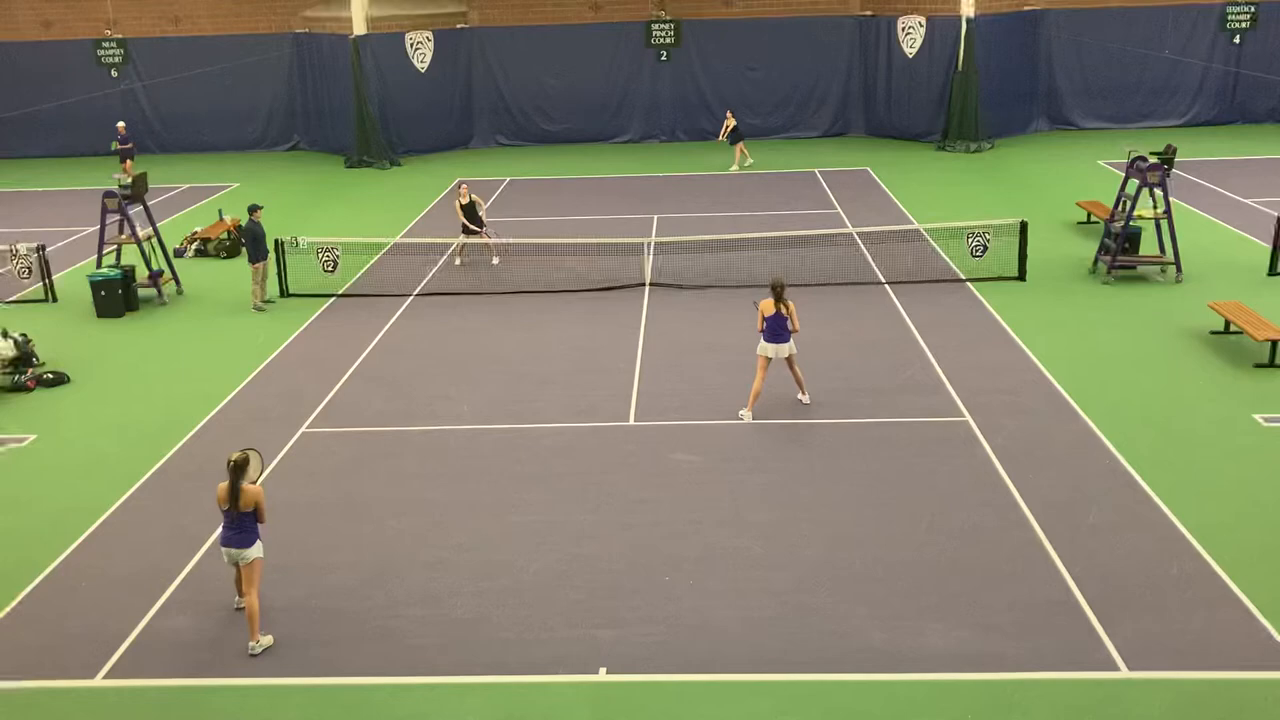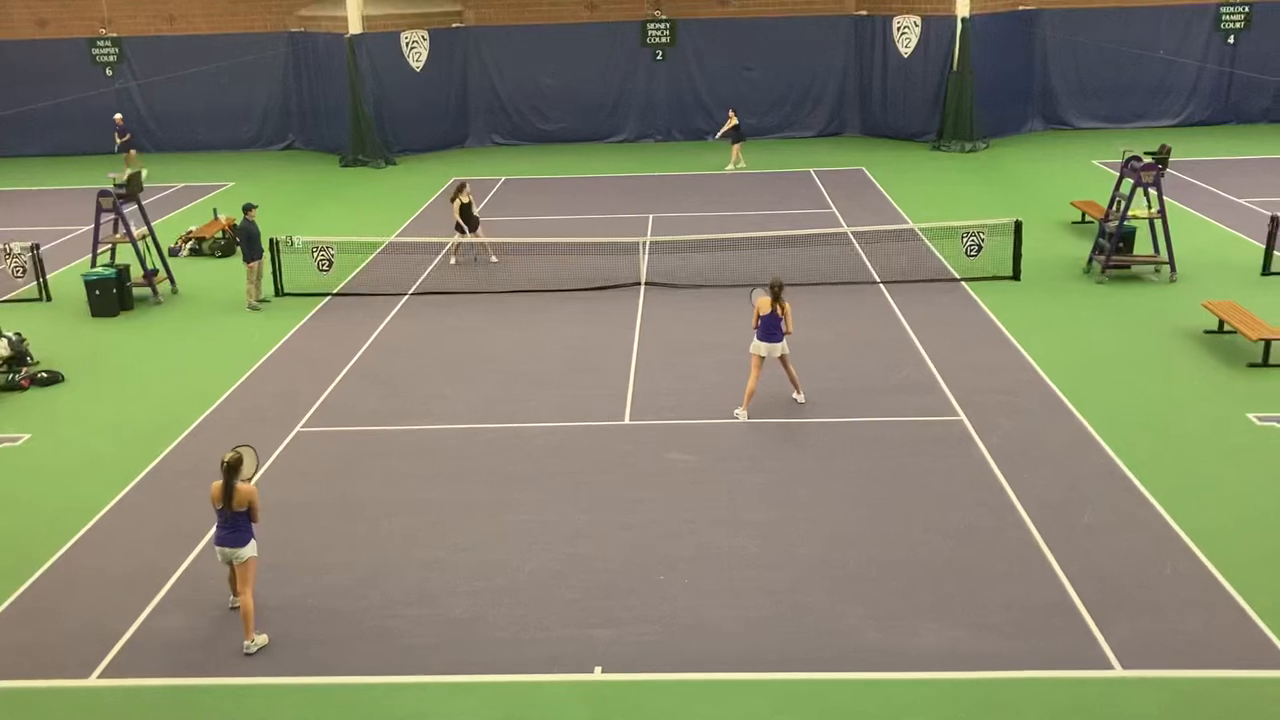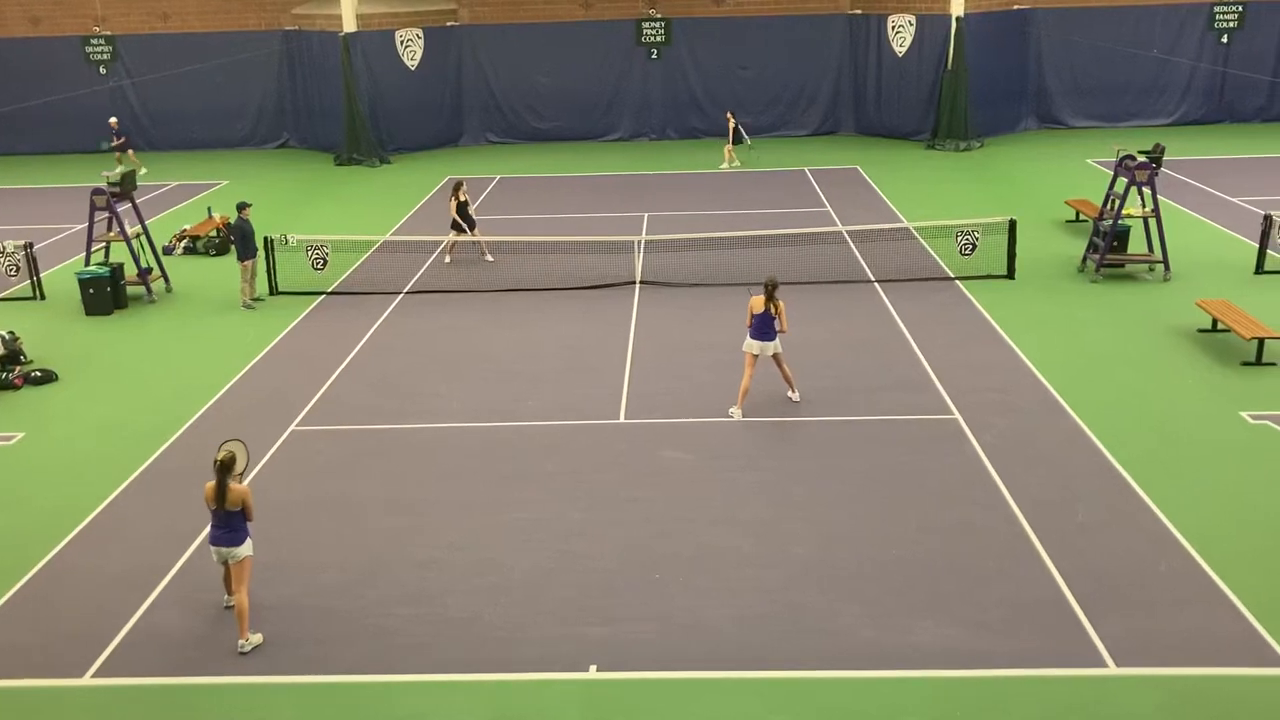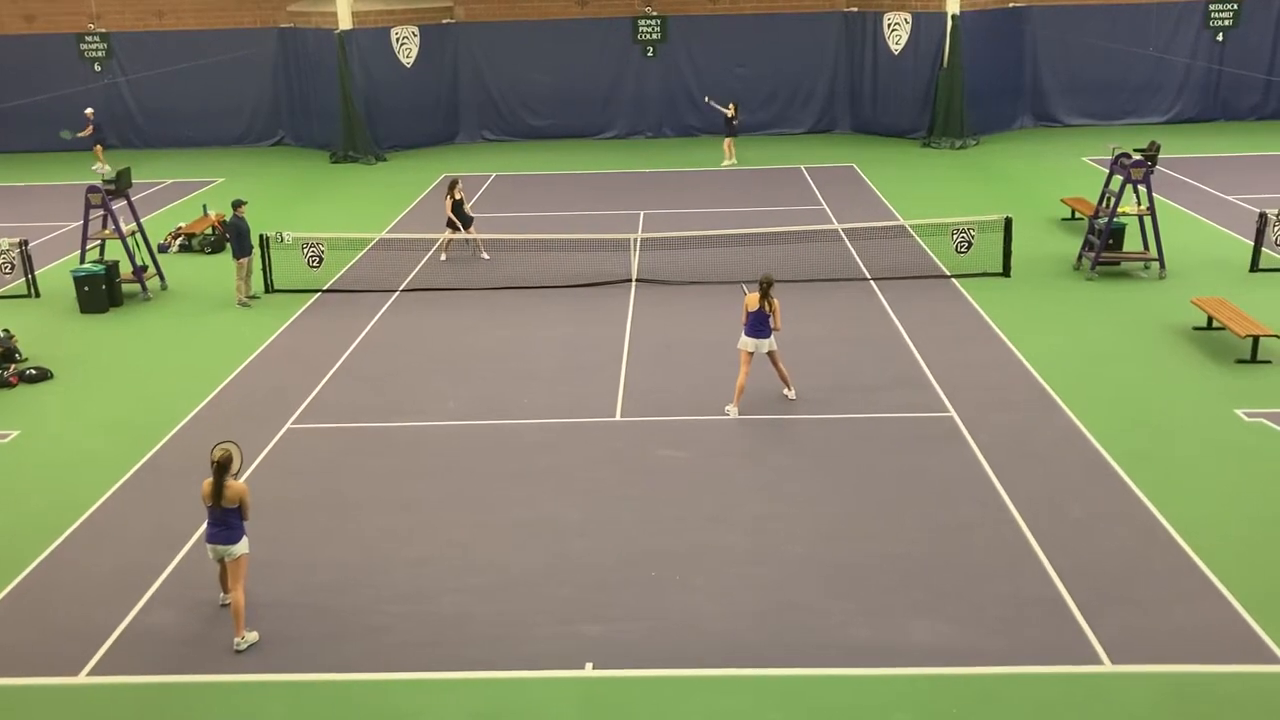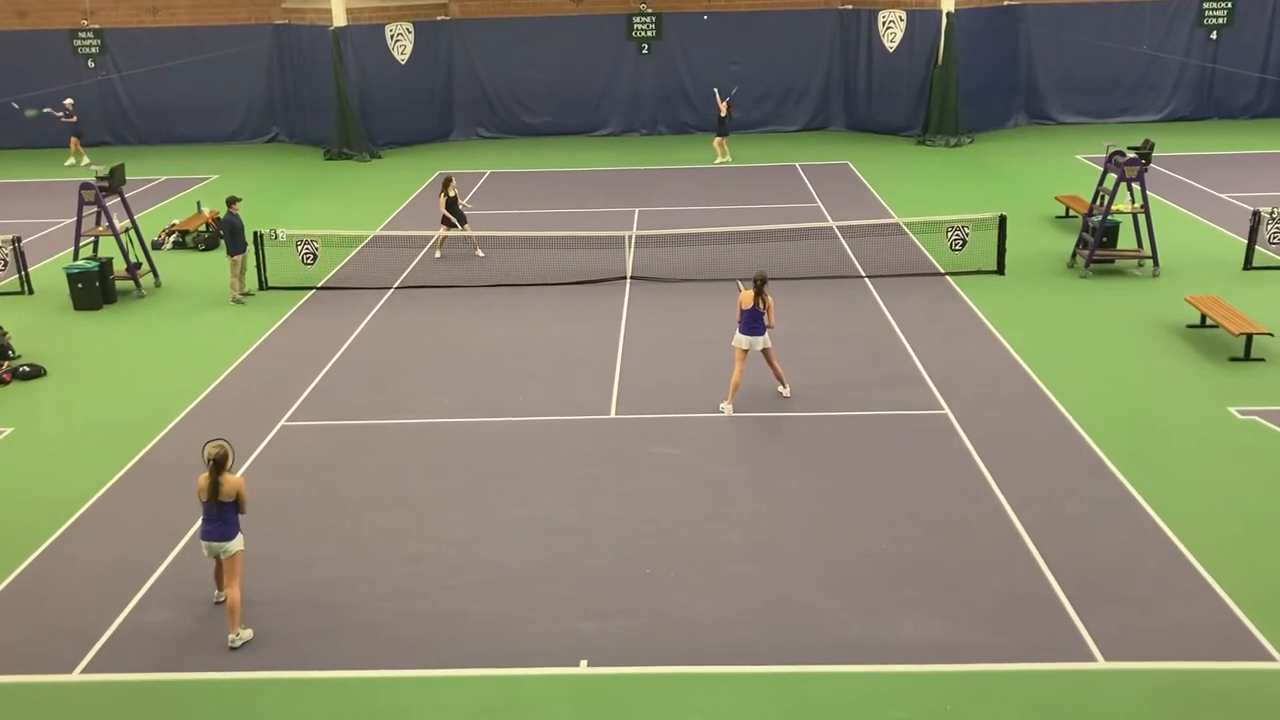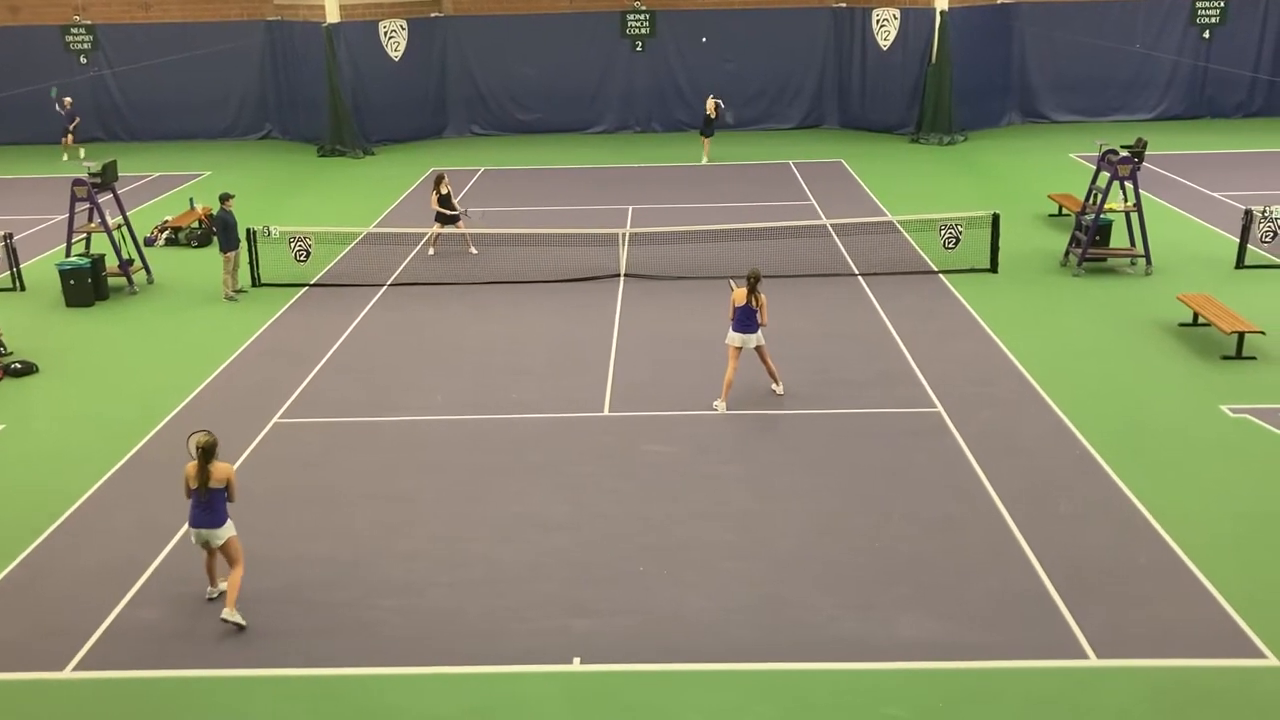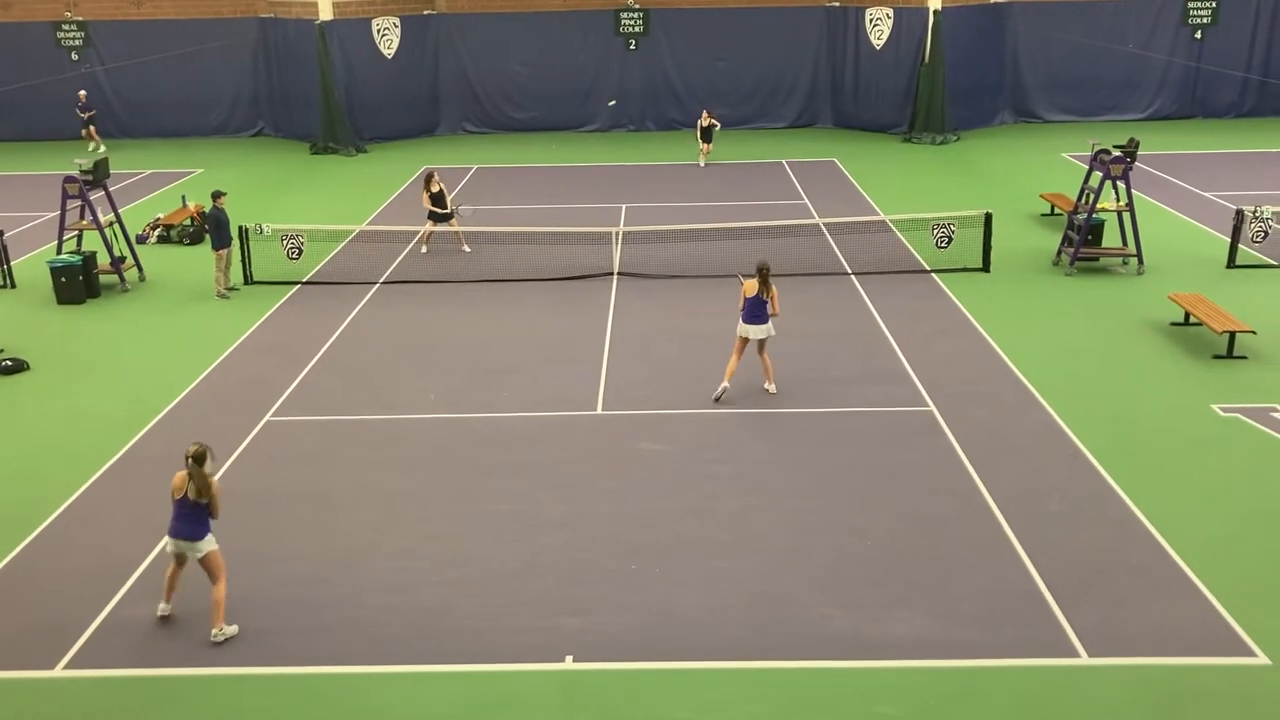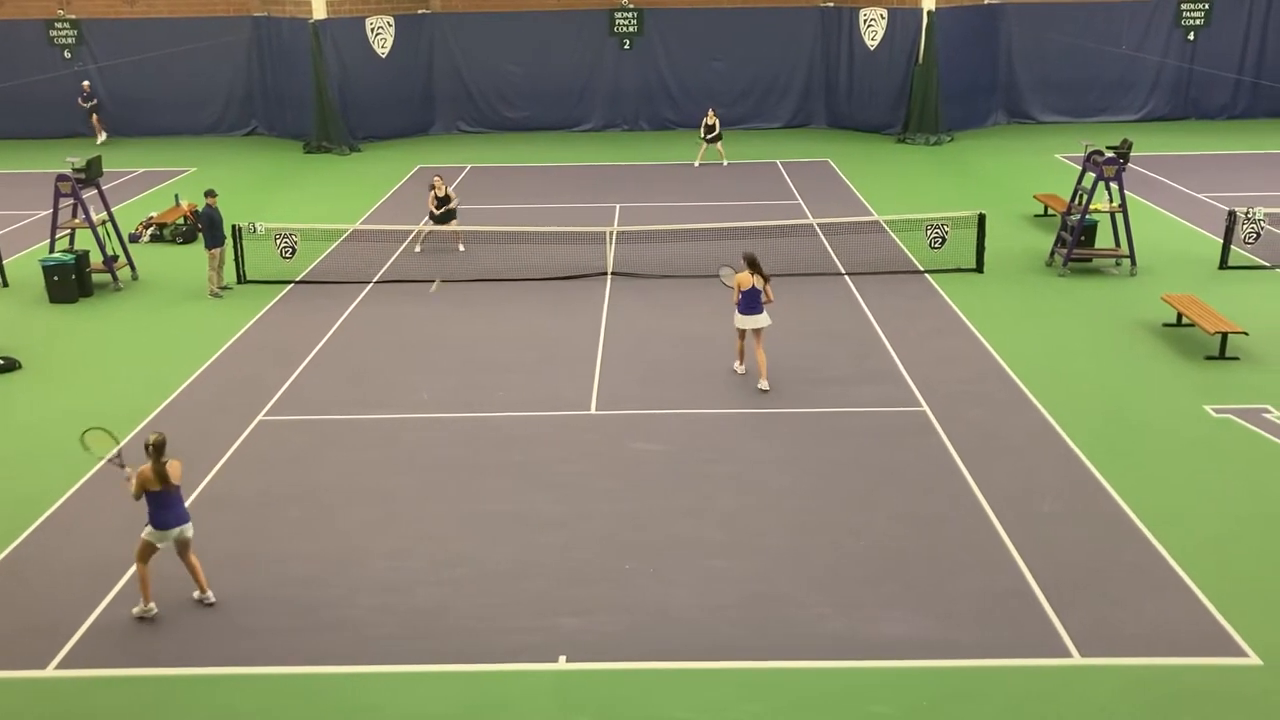
dt=0.5s
person 1, frame 1
left shoulder: (221, 489)
right shoulder: (255, 491)
right elbow: (262, 519)
left hip: (227, 544)
right hip: (248, 545)
left knee: (239, 571)
right knee: (252, 592)
left ankle: (240, 599)
right ankle: (255, 641)
person 1, frame 2
left shoulder: (215, 488)
right shoulder: (249, 490)
right elbow: (255, 519)
left hip: (221, 543)
right hip: (242, 544)
left knee: (233, 569)
right knee: (246, 592)
left ankle: (234, 598)
right ankle: (250, 640)
person 1, frame 3
left shoulder: (208, 489)
right shoulder: (242, 491)
right elbow: (250, 517)
left hip: (216, 543)
right hip: (238, 543)
left knee: (228, 568)
right knee: (241, 590)
left ankle: (229, 597)
right ankle: (244, 639)
person 1, frame 4
left shoulder: (206, 486)
right shoulder: (239, 488)
right elbow: (245, 516)
left hip: (212, 541)
right hip: (234, 541)
left knee: (224, 566)
right knee: (237, 588)
left ankle: (225, 595)
right ankle: (240, 637)
person 1, frame 5
left shoulder: (202, 481)
right shoulder: (236, 482)
right elbow: (243, 510)
left hip: (207, 537)
right hip: (229, 538)
left knee: (220, 560)
right knee: (234, 584)
left ankle: (221, 592)
right ankle: (235, 634)
person 1, frame 6
left shoulder: (190, 469)
right shoulder: (226, 470)
right elbow: (232, 498)
left hip: (196, 526)
right hip: (219, 525)
left knee: (211, 552)
right knee: (237, 565)
left ankle: (214, 587)
right ankle: (230, 610)
person 1, frame 7
left shoulder: (177, 478)
right shoulder: (210, 485)
left elbow: (175, 505)
right elbow: (215, 515)
left hip: (175, 536)
right hip: (199, 538)
left knee: (177, 564)
right knee: (219, 579)
left ankle: (165, 606)
right ankle: (218, 629)
person 1, frame 8
left shoulder: (143, 472)
right shoulder: (176, 465)
left elbow: (136, 496)
left wrist: (132, 479)
left hip: (160, 527)
right hip: (183, 521)
left knee: (141, 560)
right knee: (186, 555)
left ankle: (147, 605)
right ankle: (205, 593)
